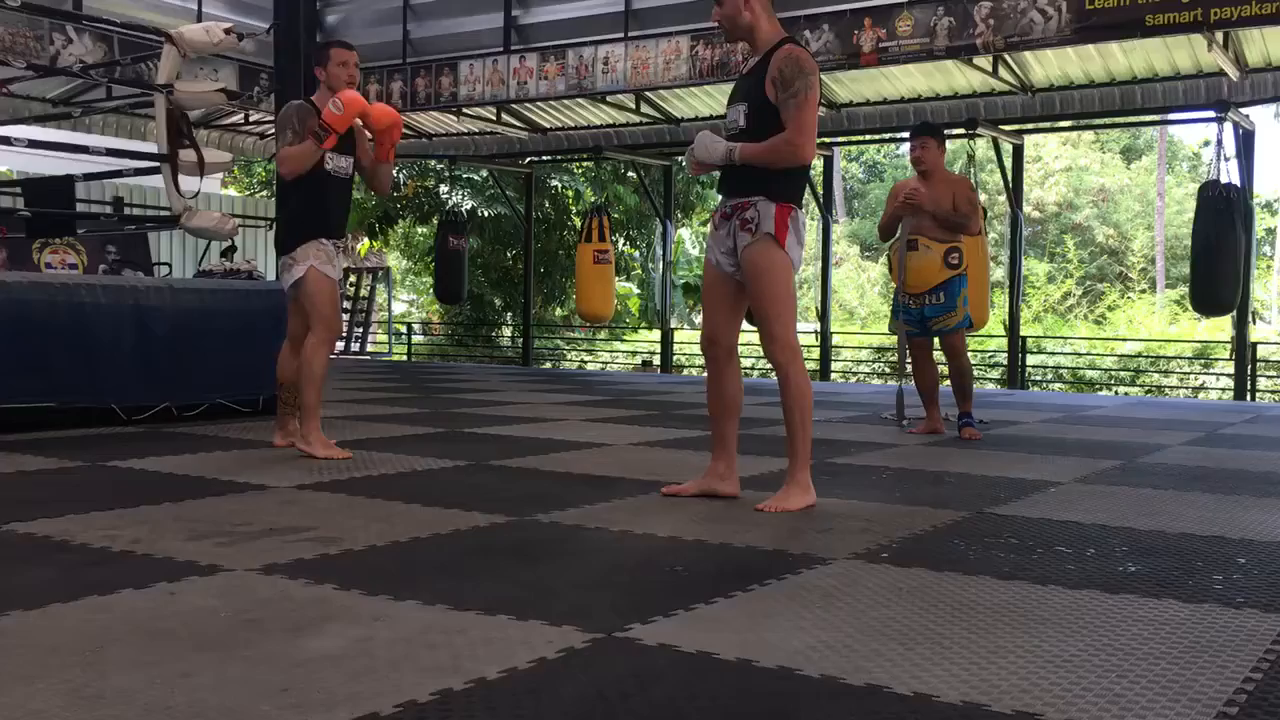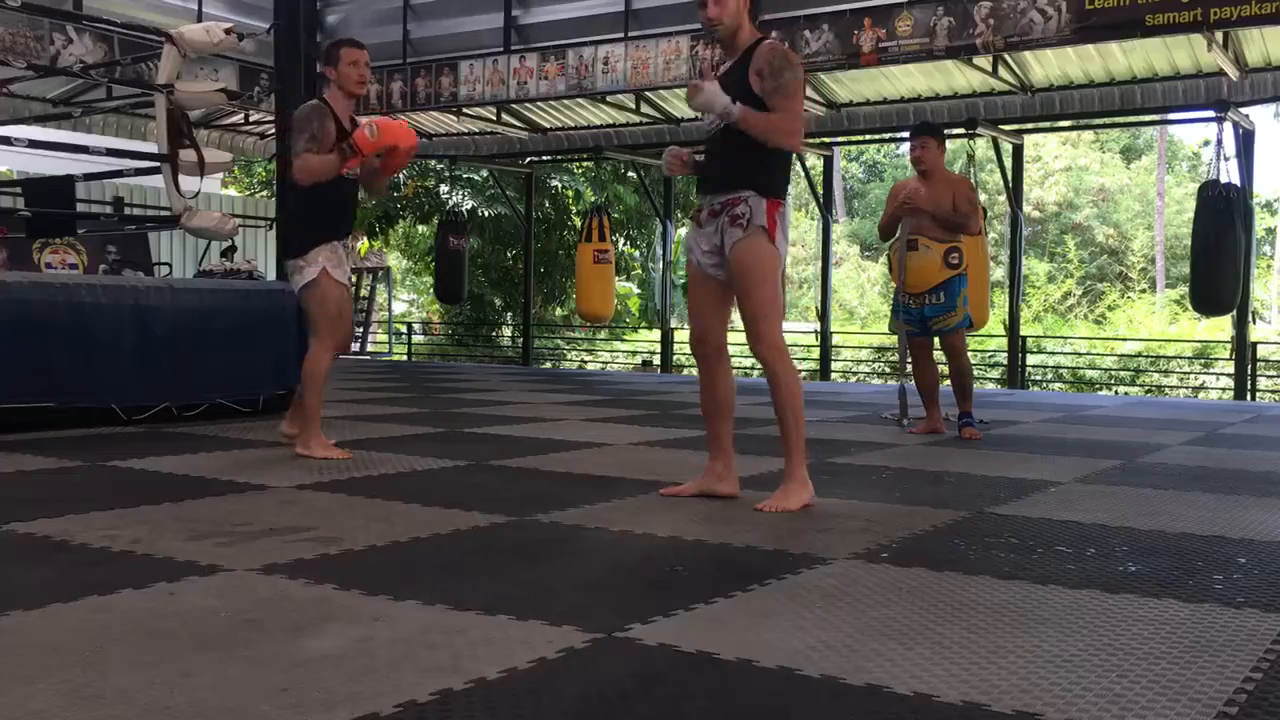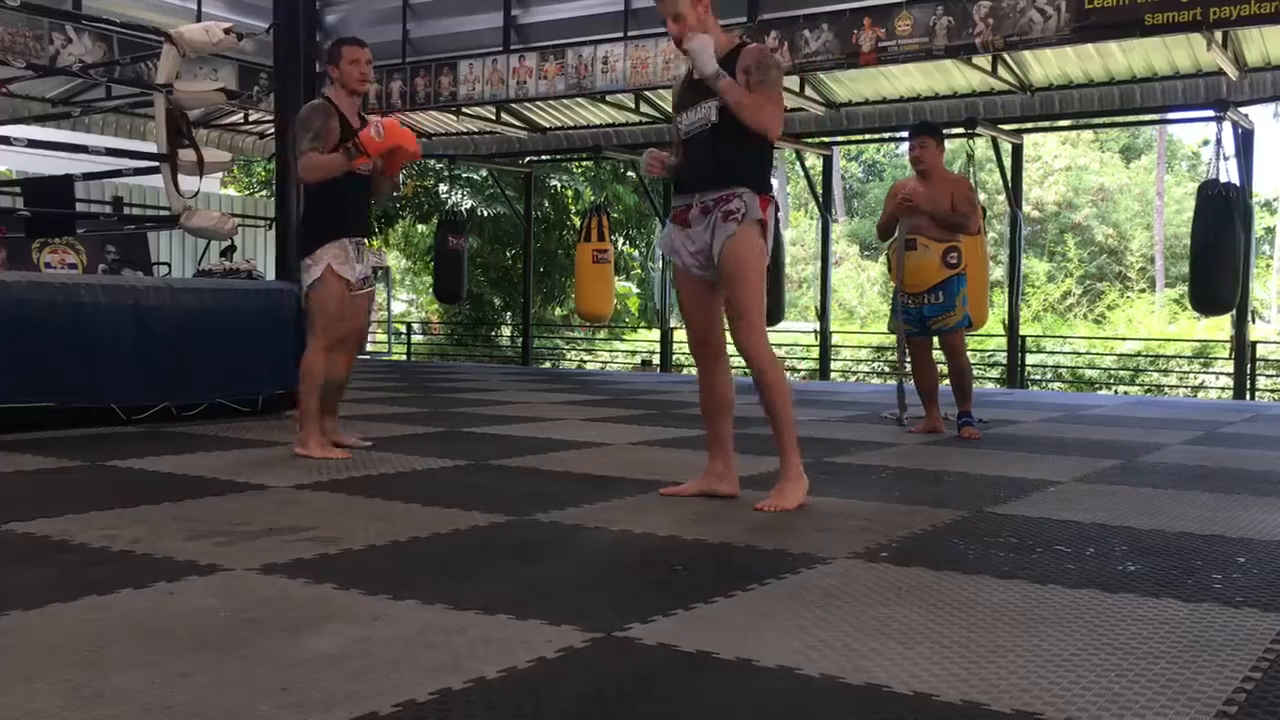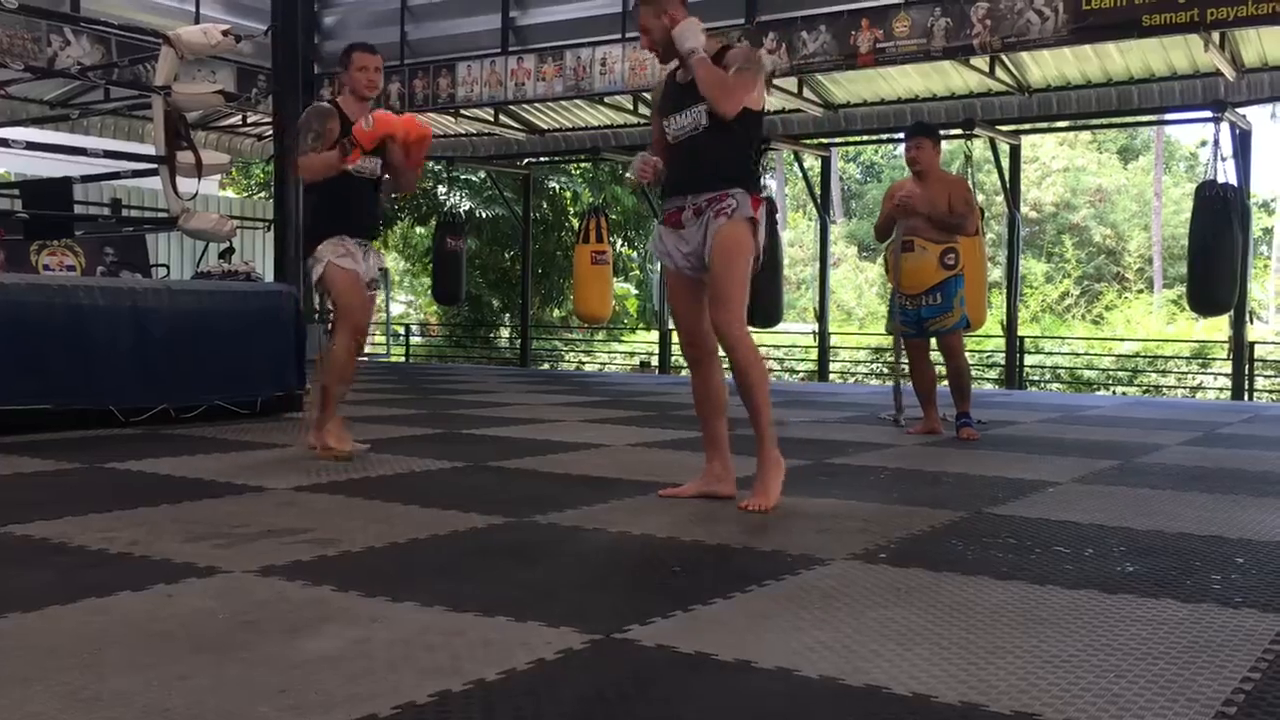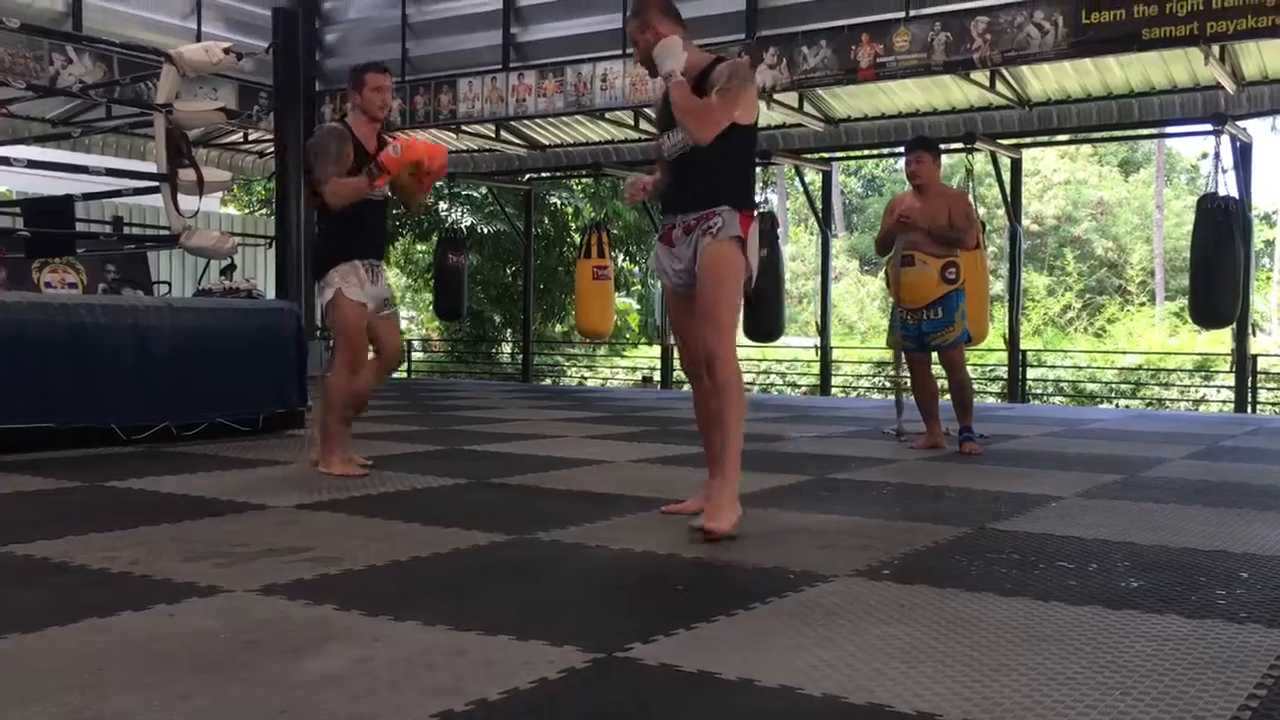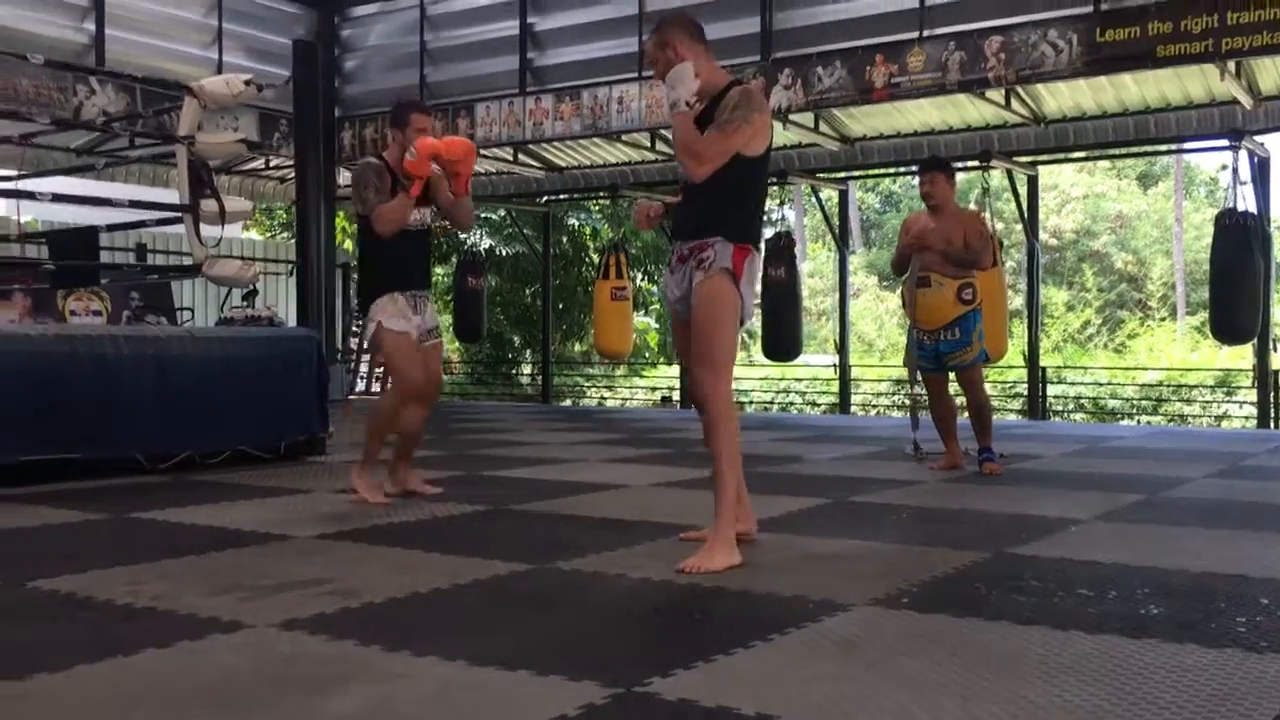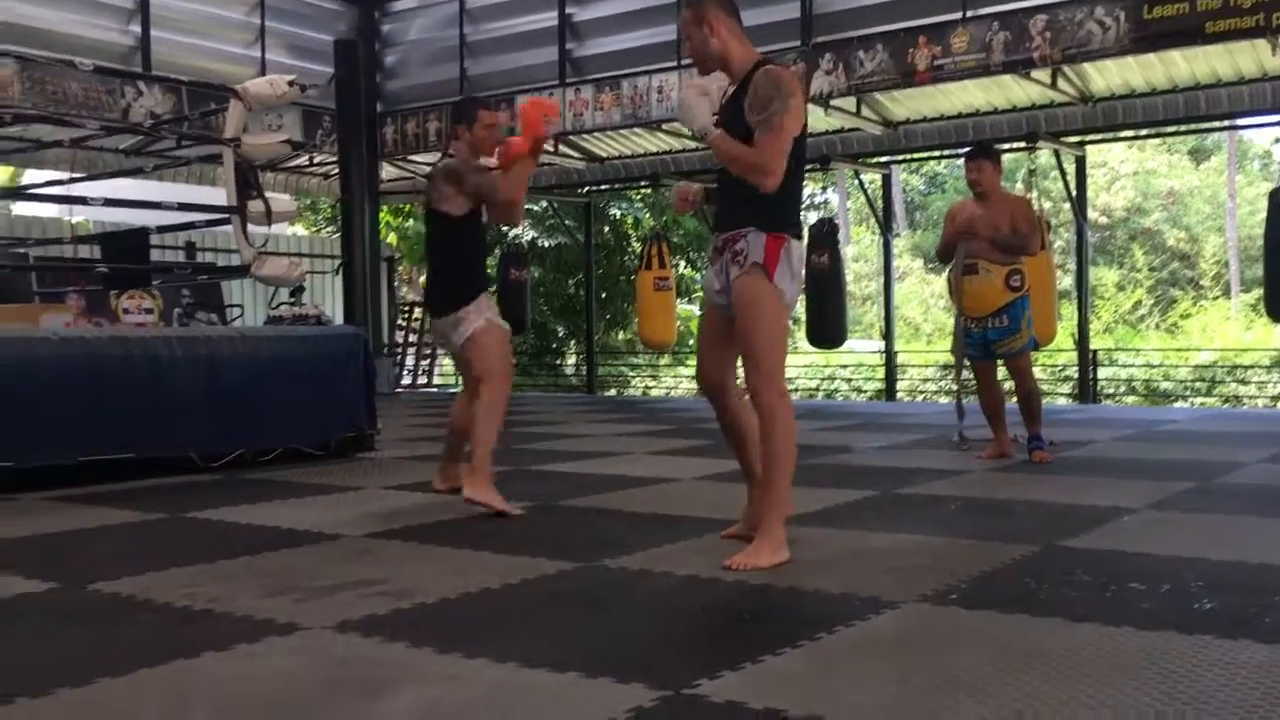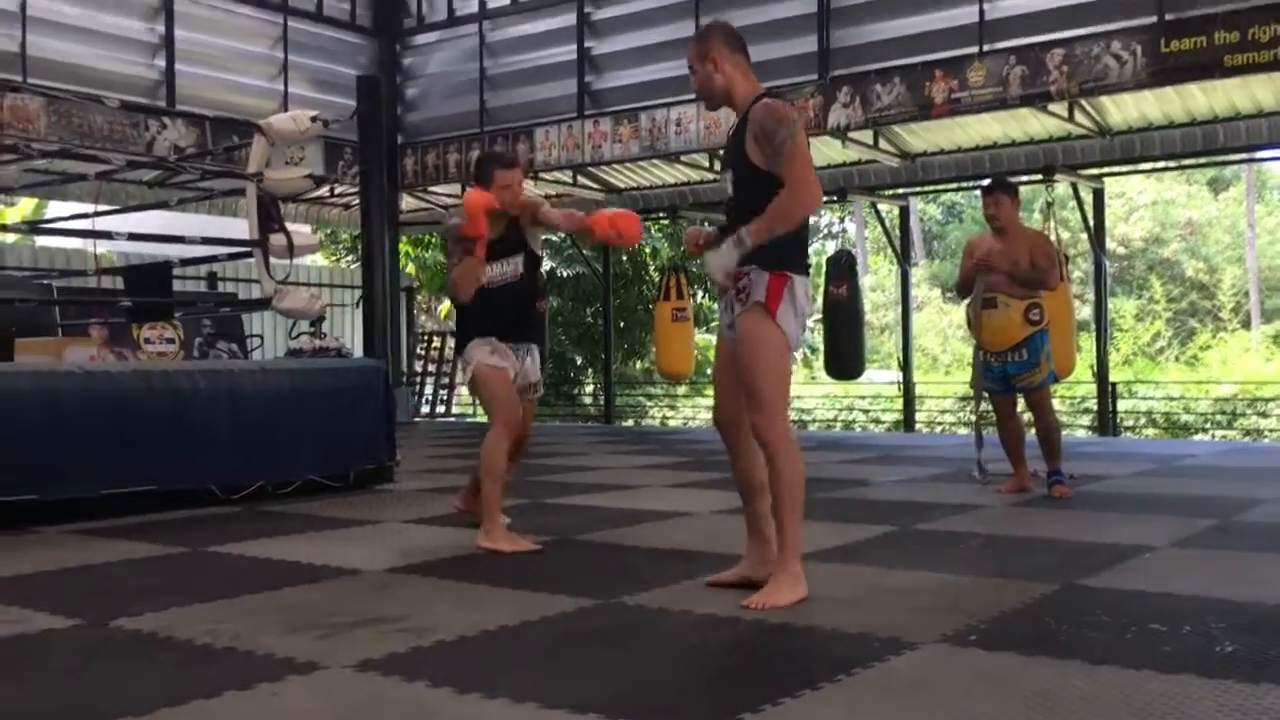
dt=0.3s
person 1, frame 1
left shoulder: (790, 60)
right shoulder: (752, 70)
left elbow: (801, 147)
left wrist: (726, 152)
right wrist: (712, 160)
left hip: (768, 217)
right hip: (730, 218)
left knee: (781, 349)
right knee: (715, 345)
left ankle: (800, 480)
right ankle: (721, 471)
person 1, frame 2
left shoulder: (772, 57)
right shoulder: (721, 75)
left elbow: (789, 134)
left wrist: (723, 108)
right wrist: (690, 162)
left hip: (754, 213)
right hip: (709, 215)
left knee: (767, 344)
right knee: (706, 345)
left ankle: (797, 478)
right ankle: (720, 471)
person 1, frame 3
left shoulder: (753, 58)
right shoulder: (686, 83)
left elbow: (768, 124)
left wrist: (712, 68)
right wrist: (663, 164)
left hip: (738, 208)
right hip: (686, 218)
left knee: (748, 338)
right knee: (705, 347)
left ankle: (792, 470)
right ankle: (720, 470)
person 1, frame 4
left shoulder: (740, 59)
right shoulder: (666, 86)
left elbow: (726, 103)
left wrist: (695, 49)
right wrist: (649, 167)
left hip: (730, 204)
right hip: (677, 218)
left knee: (728, 327)
right knee: (695, 347)
left ankle: (769, 455)
right ankle: (718, 470)
person 1, frame 5
left shoulder: (732, 73)
right shoulder: (669, 96)
left elbow: (702, 130)
left wrist: (673, 72)
right wrist: (648, 186)
left hip: (724, 224)
right hip: (675, 234)
left knee: (715, 349)
right knee: (695, 365)
left ankle: (725, 493)
right ankle: (720, 488)
person 1, frame 6
left shoulder: (746, 100)
right shoulder: (697, 110)
left elbow: (698, 166)
left wrist: (678, 103)
right wrist: (661, 210)
left hip: (724, 254)
right hip: (686, 257)
left knee: (713, 387)
right knee: (702, 393)
left ankle: (723, 540)
right ankle: (739, 511)
person 1, frame 7
left shoulder: (772, 82)
right shoulder: (735, 94)
left elbow: (768, 174)
left wrist: (705, 124)
right wrist: (703, 195)
left hip: (765, 247)
right hip: (729, 248)
left knee: (765, 388)
right knee: (713, 379)
left ankle: (773, 533)
right ankle: (762, 500)
person 1, frame 8
left shoulder: (772, 115)
right shoulder: (744, 126)
left elbow: (806, 196)
left wrist: (736, 243)
right wrist: (717, 238)
left hip: (771, 283)
right hip: (743, 285)
left knee: (768, 425)
right knee: (730, 419)
left ankle: (790, 571)
right ankle: (760, 553)
person 2, frame 1
left shoulder: (354, 128)
right shoulder: (299, 113)
left elbow: (381, 185)
right elbow: (286, 166)
left wrist: (386, 143)
right wrist: (326, 130)
left hip: (327, 242)
right hip: (302, 239)
left knee: (299, 337)
right knee: (326, 328)
left ankle: (286, 426)
right ankle: (311, 433)
person 2, frame 2
left shoulder: (354, 123)
right shoulder: (314, 115)
left elbow: (370, 186)
right elbow: (302, 172)
right wrist: (352, 151)
left hip: (331, 242)
right hip: (311, 241)
left knee: (337, 337)
right knee: (328, 336)
left ankle: (296, 417)
right ankle: (309, 436)
person 2, frame 3
left shoulder: (364, 122)
right shoulder: (319, 113)
left elbow: (377, 189)
right elbow: (305, 170)
right wrist: (357, 148)
left hip: (356, 242)
right hip: (324, 242)
left knee: (353, 336)
right knee: (327, 336)
left ankle: (326, 425)
right ankle: (308, 436)
person 2, frame 4
right shoulder: (323, 115)
left elbow: (403, 186)
right elbow: (306, 170)
left wrist: (412, 152)
right wrist: (352, 145)
left hip: (365, 243)
right hip: (329, 238)
left knee: (351, 336)
right knee: (352, 323)
left ankle: (322, 425)
right ankle: (330, 423)
person 2, frame 5
left shoulder: (386, 145)
right shoulder: (332, 138)
left elbow: (413, 205)
right elbow: (334, 196)
left wrist: (424, 177)
right wrist: (379, 171)
left hip: (373, 265)
right hip: (341, 264)
left knee: (390, 354)
right knee: (352, 358)
left ankle: (336, 430)
right ankle: (329, 453)
person 2, frame 6
left shoulder: (430, 177)
right shoulder: (371, 172)
left elbow: (464, 222)
right elbow: (384, 225)
left wrist: (460, 179)
right wrist: (412, 181)
left hip: (419, 296)
right hip: (384, 296)
left knee: (429, 387)
right knee: (408, 382)
left ankle: (401, 472)
right ankle: (365, 469)
person 2, frame 7
left shoulder: (469, 173)
right shoulder: (452, 172)
left elbow: (506, 215)
right elbow: (509, 198)
left wrist: (518, 162)
right wrist: (529, 149)
left hip: (459, 297)
right hip: (460, 297)
left knee: (477, 387)
right knee: (498, 382)
left ankle: (449, 471)
right ankle: (479, 481)
person 2, frame 8
left shoulder: (528, 213)
right shoulder: (457, 230)
left elbow: (566, 219)
right elbow: (462, 295)
right wrist: (474, 242)
left hip: (523, 341)
right hip: (481, 340)
left knee: (518, 434)
right knee: (507, 421)
left ankle: (473, 496)
right ankle: (492, 529)
person 3, frame 1
left shoulder: (958, 184)
right shoulder: (901, 188)
left elbow: (972, 225)
right elbow: (883, 234)
left wrist: (929, 209)
right wrist: (897, 212)
left hip: (944, 278)
left knee: (954, 348)
right knee: (918, 350)
left ankle: (965, 417)
right ankle: (932, 417)
person 3, frame 2
left shoulder: (958, 184)
right shoulder: (901, 188)
left elbow: (972, 225)
right elbow: (884, 234)
left wrist: (929, 209)
right wrist: (896, 212)
left hip: (944, 278)
left knee: (955, 348)
right knee: (918, 350)
left ankle: (966, 416)
right ankle: (933, 417)
person 3, frame 3
left shoulder: (957, 184)
right shoulder: (899, 188)
left elbow: (971, 225)
right elbow: (882, 233)
left wrist: (928, 209)
right wrist: (895, 213)
left hip: (943, 277)
right hip: (908, 279)
left knee: (954, 347)
right knee: (917, 349)
left ankle: (965, 416)
right ankle: (932, 417)
person 3, frame 4
left shoulder: (954, 184)
right shoulder: (897, 189)
left elbow: (968, 226)
right elbow: (880, 235)
left wrist: (924, 211)
right wrist: (892, 214)
left hip: (941, 279)
right hip: (905, 281)
left knee: (952, 348)
right knee: (915, 350)
left ankle: (964, 417)
right ankle: (930, 417)
person 3, frame 5
left shoulder: (954, 198)
right shoulder: (897, 203)
left elbow: (968, 240)
right elbow: (880, 249)
left wrist: (924, 226)
right wrist: (891, 229)
left hip: (942, 293)
right hip: (906, 295)
left knee: (954, 363)
right knee: (917, 365)
left ankle: (966, 432)
right ankle: (933, 432)
person 3, frame 6
left shoulder: (969, 219)
right shoulder: (912, 223)
left elbow: (984, 260)
right elbow: (896, 270)
left wrist: (939, 248)
right wrist: (906, 250)
left hip: (958, 313)
right hip: (923, 316)
left knee: (972, 383)
right knee: (934, 386)
left ankle: (986, 452)
right ankle: (952, 452)
person 3, frame 7
left shoulder: (1016, 205)
right shoulder: (957, 211)
left elbow: (1032, 246)
right elbow: (942, 258)
left wrist: (988, 235)
right wrist: (951, 239)
left hip: (1006, 300)
right hip: (970, 304)
left knee: (1021, 370)
right knee: (983, 375)
left ankle: (1036, 440)
right ankle: (1001, 440)
person 3, frame 8
left shoulder: (1035, 240)
right shoulder: (975, 245)
left elbow: (1051, 280)
right elbow: (961, 291)
left wrist: (1007, 269)
right wrist: (970, 274)
left hip: (1026, 334)
right hip: (989, 339)
left knee: (1040, 404)
right knee: (1003, 409)
left ankle: (1055, 474)
right ankle: (1020, 475)
